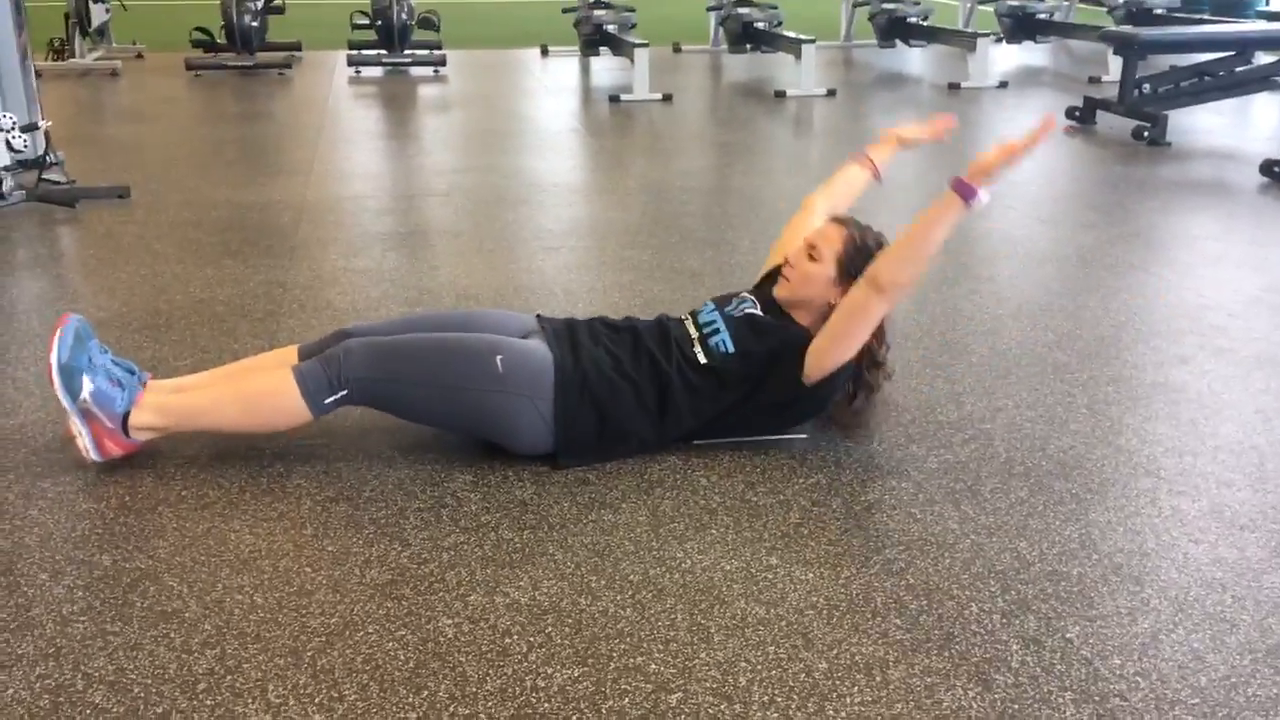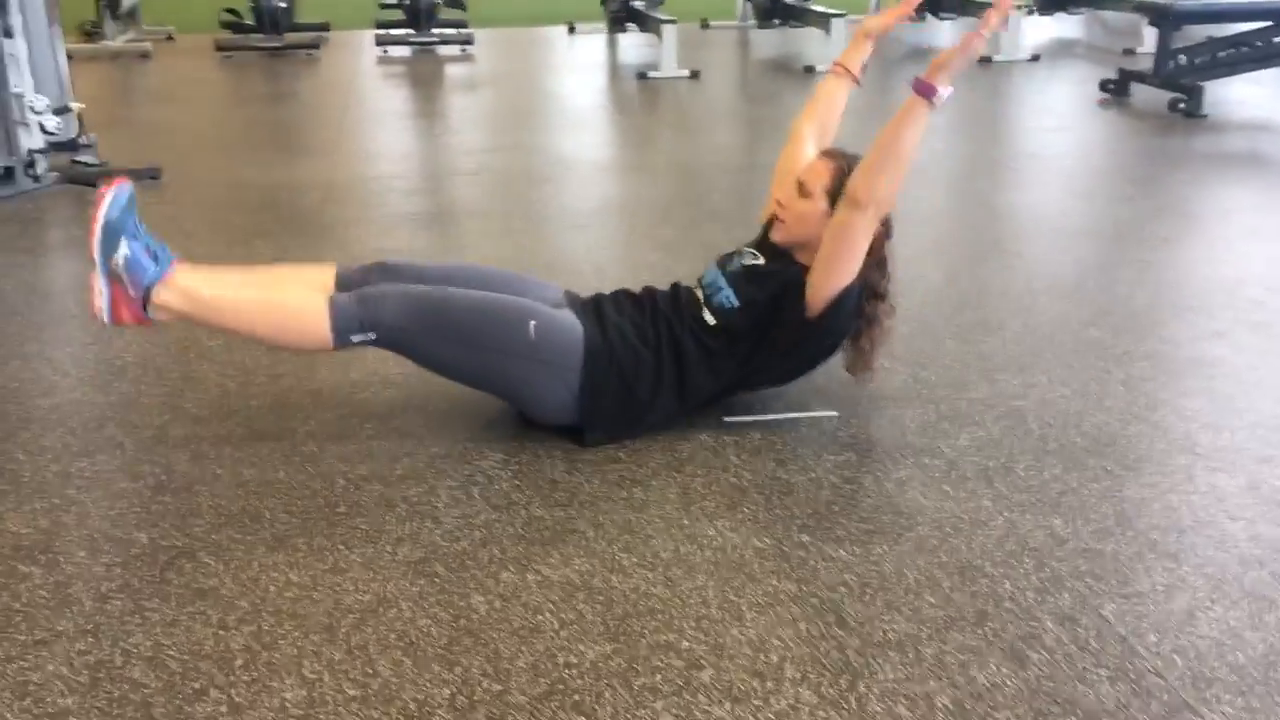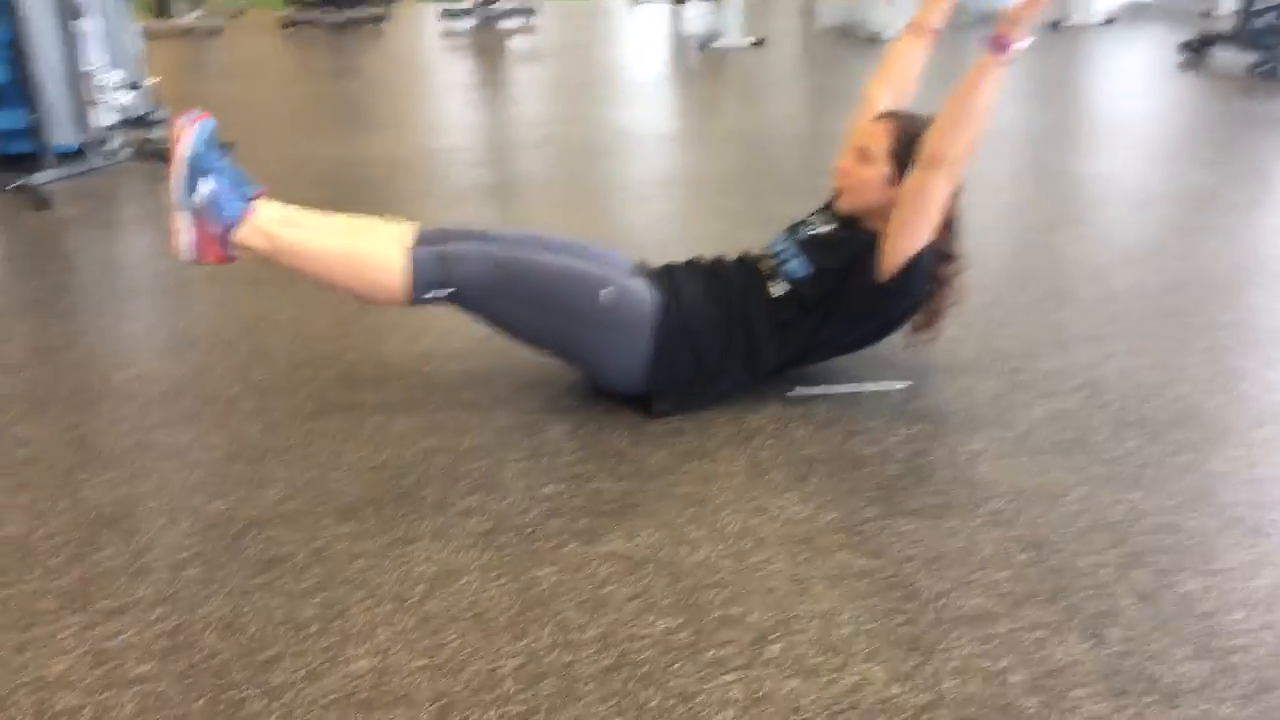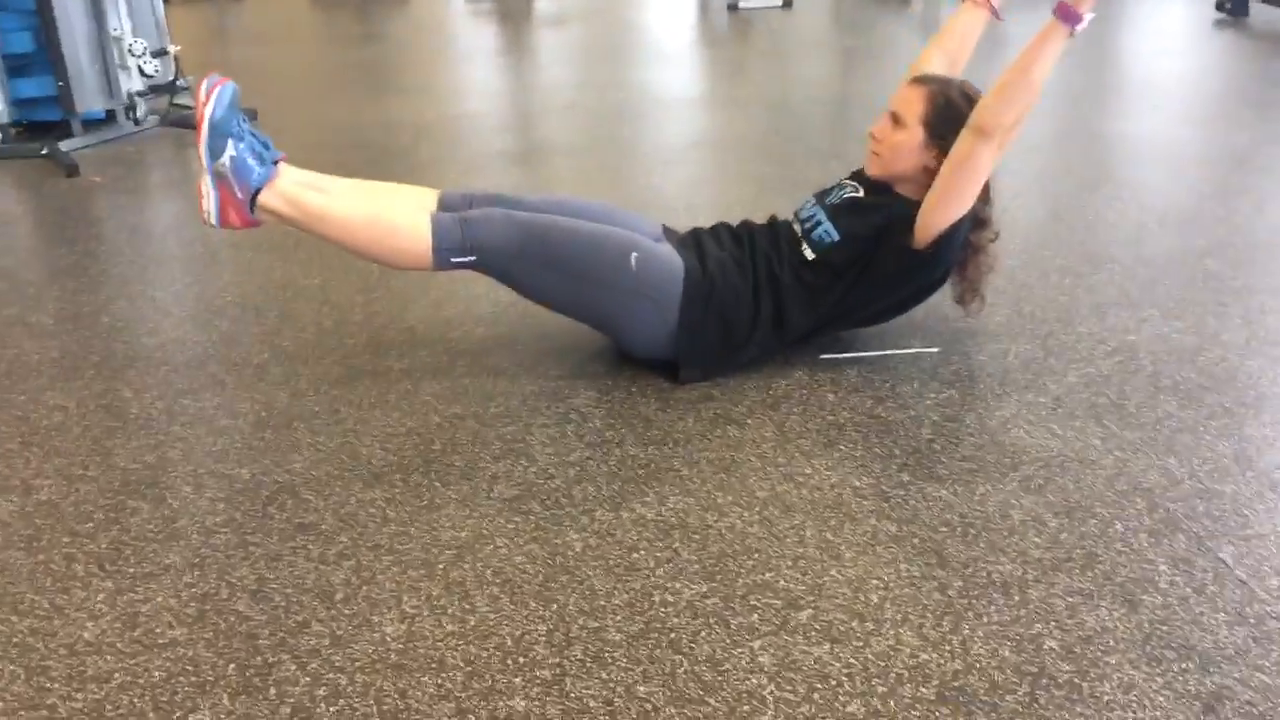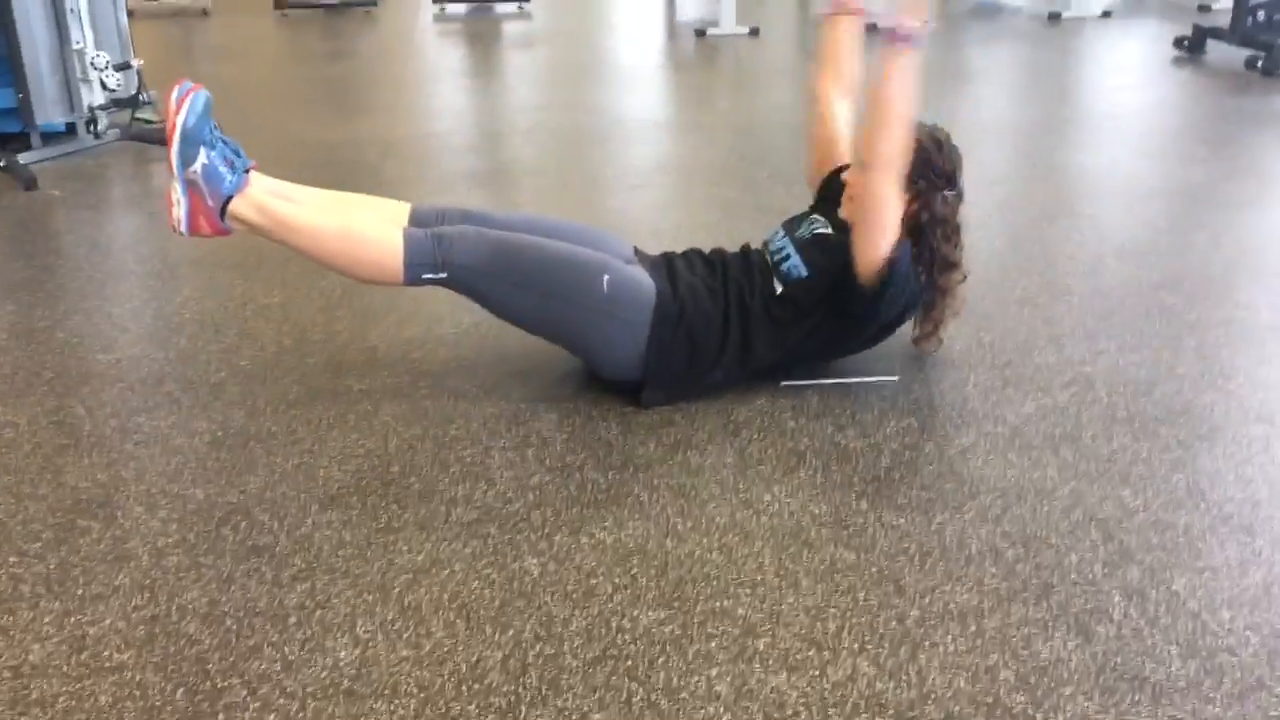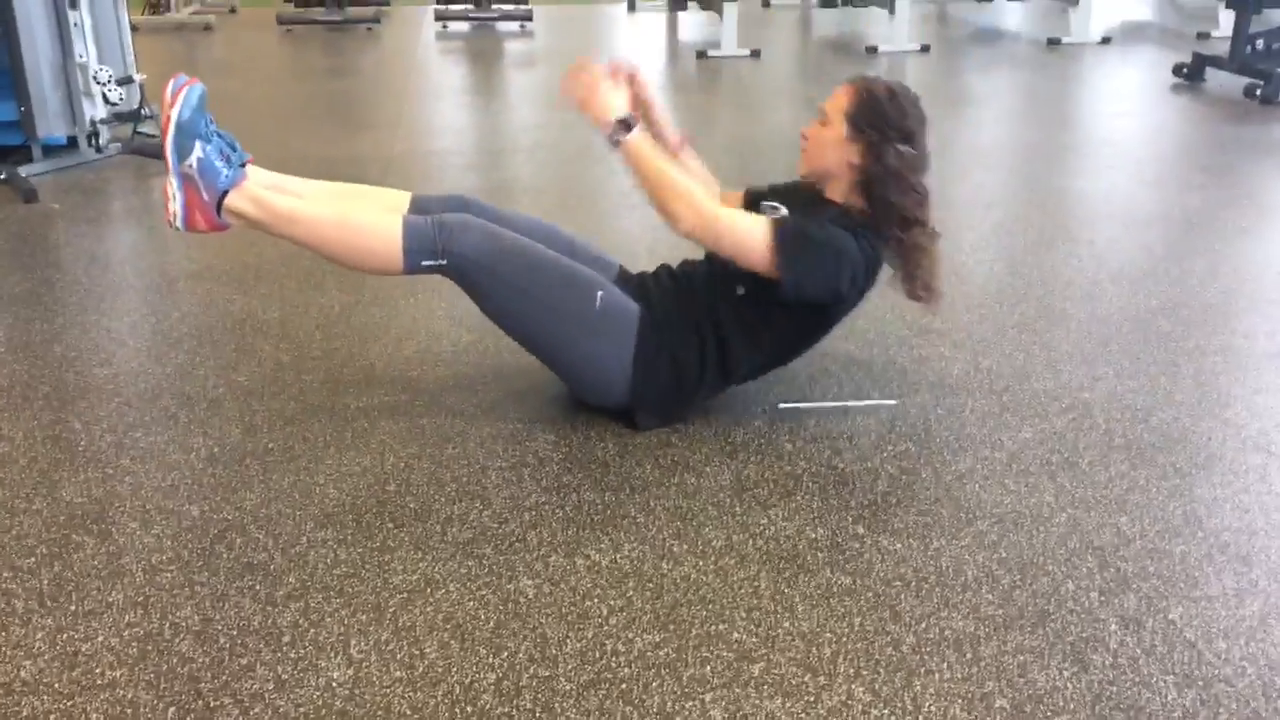
dt=0.3s
person 1, frame 1
left shoulder: (798, 367)
right shoulder: (765, 304)
left elbow: (881, 284)
right elbow: (820, 212)
left wrist: (967, 187)
right wrist: (882, 152)
left hip: (556, 401)
right hip: (550, 345)
left knee: (345, 374)
right knee: (342, 342)
left ankle: (130, 413)
right ankle: (141, 397)
person 1, frame 2
left shoulder: (818, 306)
right shoulder: (779, 253)
left elbow: (868, 198)
right elbow: (809, 145)
left wrist: (928, 86)
left hip: (590, 378)
right hip: (584, 325)
left knee: (378, 314)
right knee: (378, 278)
left ankle: (152, 287)
right ankle: (158, 279)
person 1, frame 3
left shoulder: (888, 272)
right shoulder: (846, 221)
left elbow: (940, 159)
right elbow: (881, 111)
left hip: (661, 346)
right hip: (653, 294)
left knee: (451, 271)
right knee: (452, 242)
left ankle: (238, 225)
right ankle: (245, 214)
person 1, frame 4
left shoulder: (920, 244)
right shoulder: (879, 188)
left elbow: (987, 131)
right elbow: (935, 81)
left hip: (691, 311)
right hip: (684, 257)
left knee: (479, 237)
right knee: (478, 206)
left ankle: (263, 191)
right ankle: (273, 182)
person 1, frame 5
left shoulder: (885, 282)
right shoulder: (841, 216)
left elbow: (882, 169)
right elbow: (831, 106)
left hip: (655, 331)
right hip: (648, 279)
left knee: (448, 254)
right knee: (448, 220)
left ankle: (231, 200)
right ankle: (241, 187)
person 1, frame 6
left shoulder: (840, 249)
right shoulder: (820, 202)
left elbow: (702, 224)
right elbow: (721, 200)
left wrist: (620, 125)
right wrist: (652, 115)
left hip: (645, 363)
right hip: (643, 308)
left knee: (451, 240)
right knee: (460, 208)
left ankle: (227, 196)
right ankle: (241, 182)
